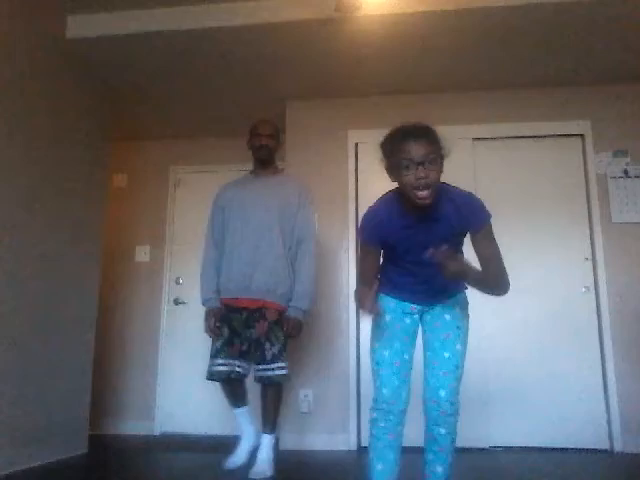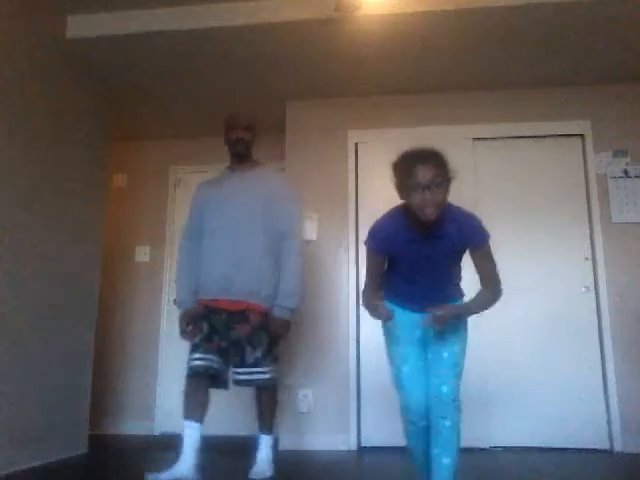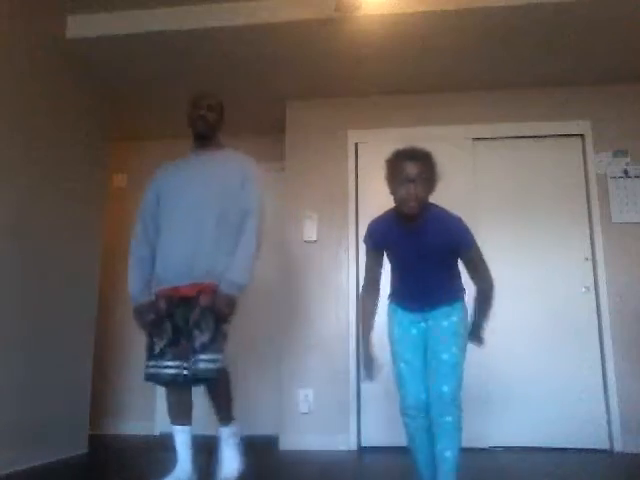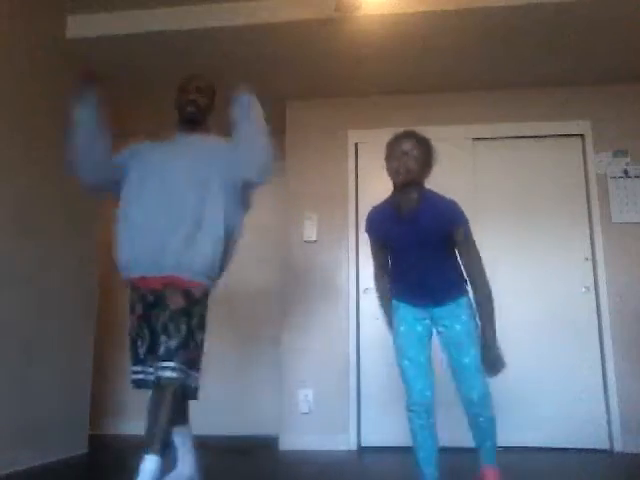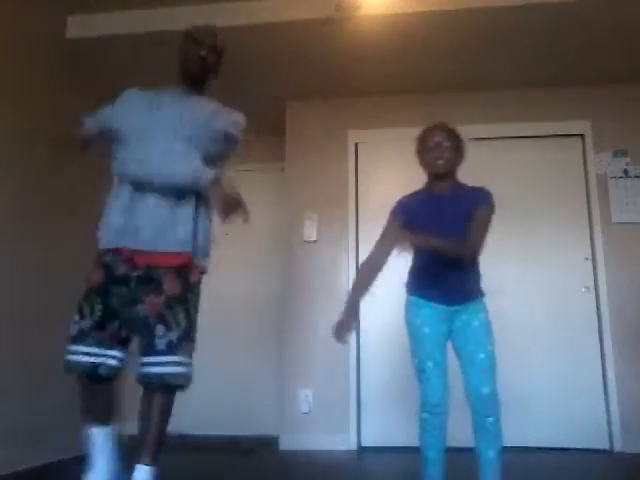
dt=0.4s
person 1, frame 1
left shoulder: (295, 192)
right shoulder: (228, 193)
left elbow: (305, 252)
right elbow: (213, 249)
left wrist: (298, 306)
right wrist: (210, 300)
left hip: (273, 300)
right hip: (230, 298)
left knee: (271, 374)
right knee: (224, 369)
left ankle: (265, 450)
right ankle: (247, 432)
person 1, frame 2
left shoulder: (276, 186)
right shoulder: (206, 191)
left elbow: (289, 247)
right elbow: (190, 247)
left wrist: (284, 306)
right wrist: (186, 301)
left hip: (256, 301)
right hip: (210, 298)
left knee: (262, 376)
right knee: (198, 369)
person 1, frame 3
left shoulder: (240, 168)
right shoulder: (165, 175)
left elbow: (248, 229)
right elbow: (144, 234)
left wrist: (232, 285)
right wrist: (139, 293)
left hip: (213, 284)
right hip: (168, 285)
left knee: (207, 362)
right knee: (171, 368)
left ankle: (230, 439)
person 1, frame 4
left shoulder: (226, 150)
right shoulder: (143, 152)
left elbow: (255, 169)
right elbow: (94, 172)
left wrist: (247, 107)
right wrist: (87, 108)
left hip: (186, 274)
right hip: (143, 271)
left knee: (172, 370)
right knee: (157, 369)
person 1, frame 5
left shoulder: (229, 120)
right shoulder: (137, 100)
left elbow: (203, 144)
right elbow: (134, 153)
left wrist: (105, 125)
right wrist: (208, 182)
left hip: (176, 252)
right hip: (121, 245)
left knee: (162, 366)
right knee: (89, 351)
person 2, frame 1
left shoulder: (466, 206)
right shoulder: (378, 217)
left elbow: (500, 283)
right elbow: (366, 285)
left wrist: (463, 272)
right wrist: (366, 300)
left hip: (447, 303)
right hip: (395, 303)
left knee: (442, 404)
right knee: (388, 403)
person 2, frame 2
left shoulder: (466, 226)
right shoulder: (384, 231)
left elbow: (492, 288)
right elbow: (372, 289)
left wrist: (457, 312)
right wrist: (378, 308)
left hip: (448, 311)
right hip: (404, 313)
left knee: (444, 400)
right knee: (415, 405)
person 2, frame 3
left shoulder: (451, 227)
right shoulder: (379, 230)
left elbow: (484, 282)
right elbow: (371, 288)
left wrist: (476, 327)
right wrist: (365, 344)
left hip: (446, 311)
right hip: (403, 314)
left knee: (444, 398)
right knee: (413, 403)
person 2, frame 4
left shoulder: (446, 211)
right shoulder: (377, 218)
left elbow: (477, 277)
right elbow: (383, 276)
left wrist: (491, 342)
right wrist: (393, 322)
left hip: (453, 305)
right hip: (407, 310)
left knee: (475, 394)
right knee: (418, 401)
person 2, frame 5
left shoulder: (478, 199)
right shoulder: (407, 205)
left elbow: (469, 250)
right elbow: (376, 257)
left wrist: (427, 241)
right wrist: (351, 306)
left hip: (469, 306)
right hip: (424, 306)
left knee: (484, 396)
right knee: (432, 401)
